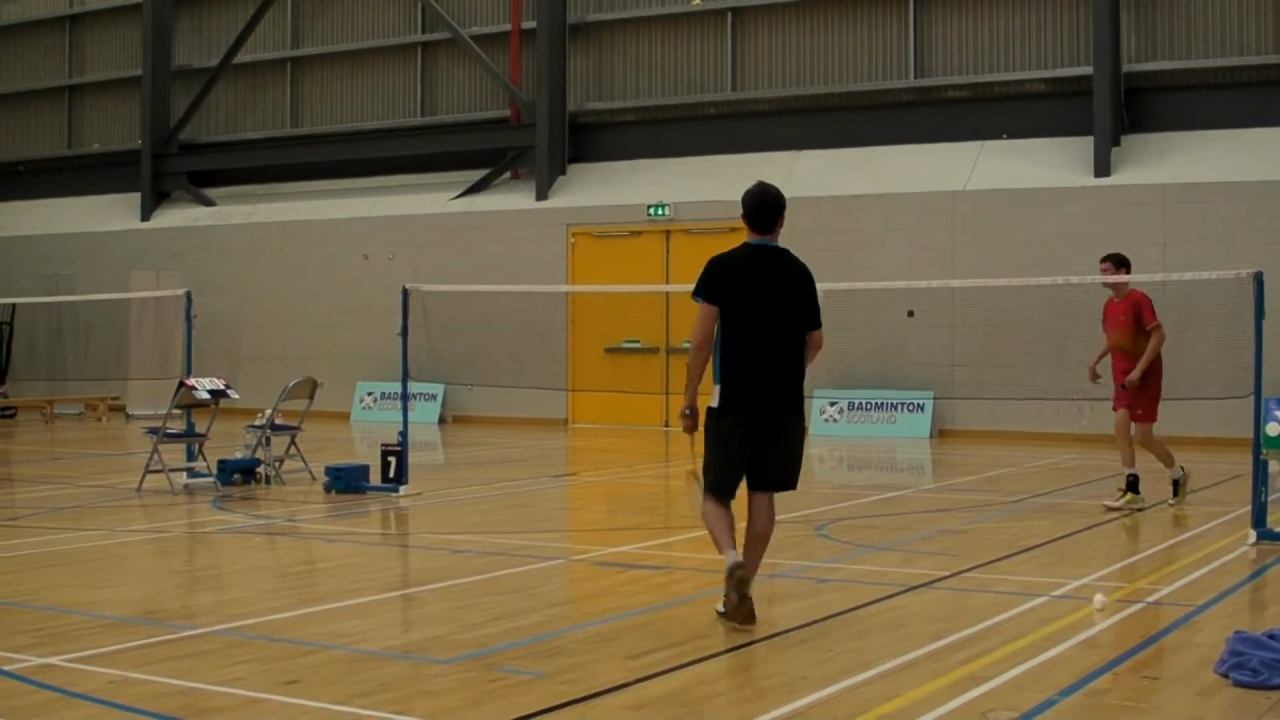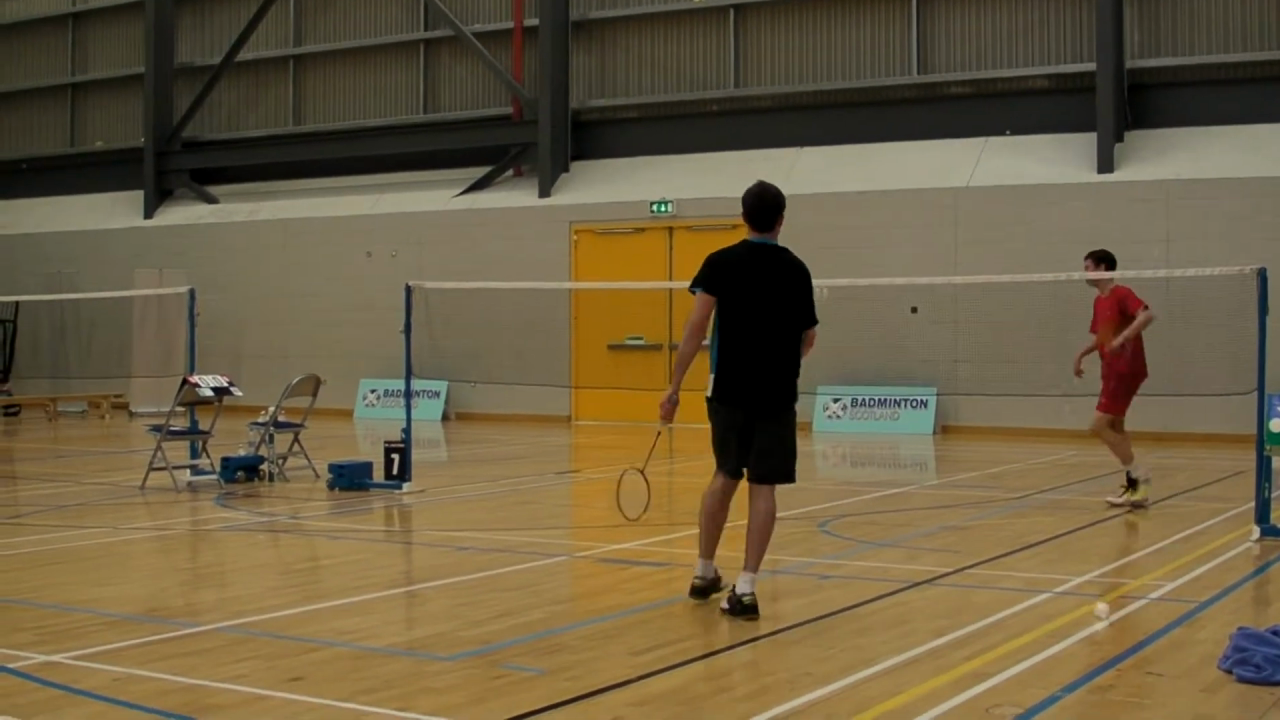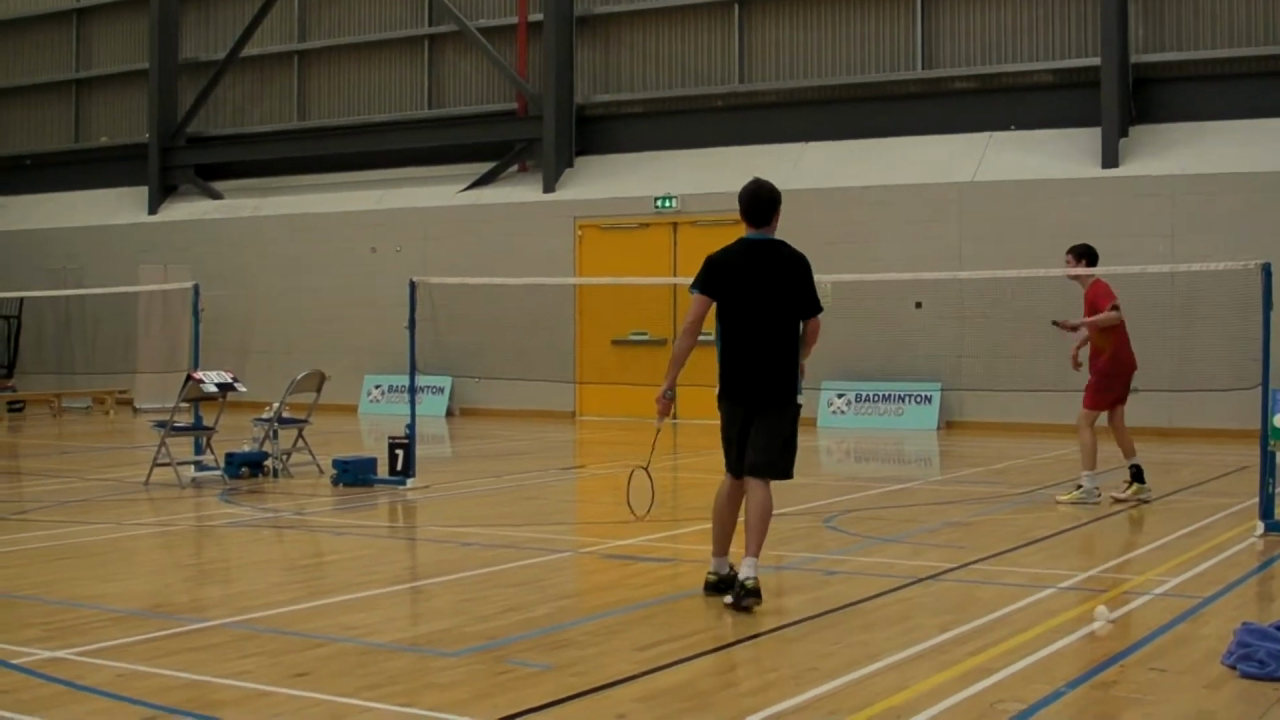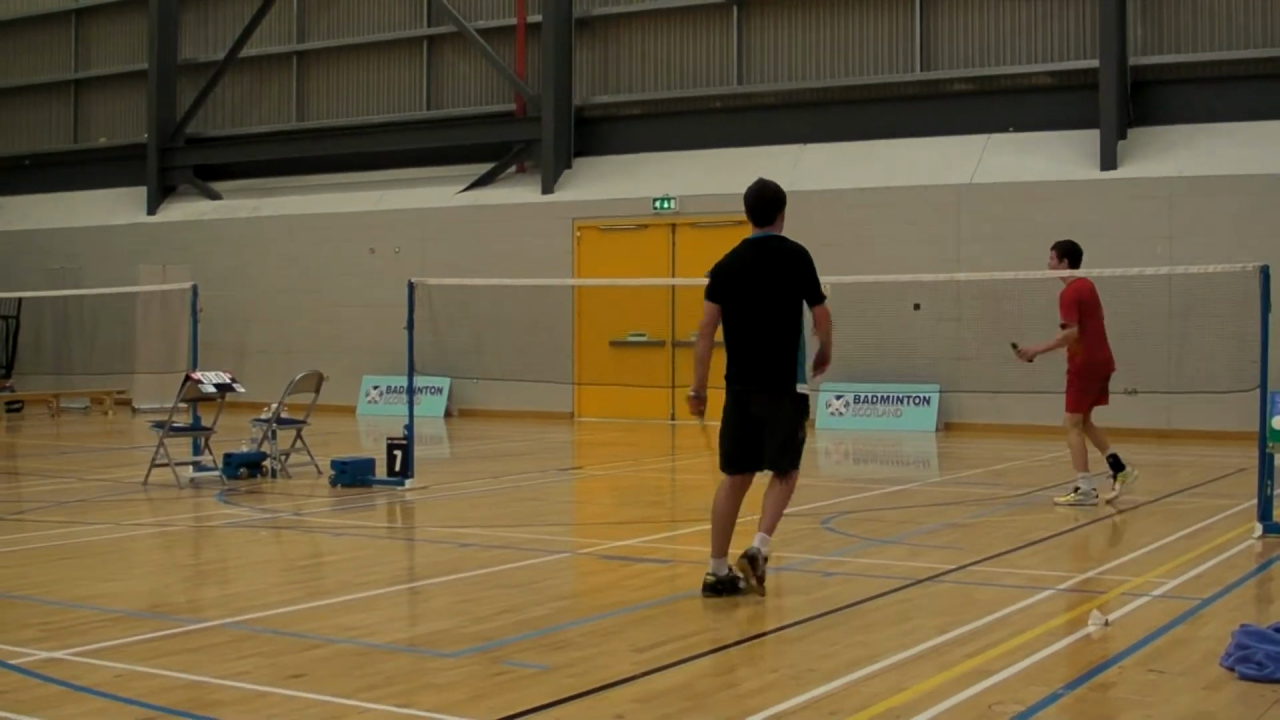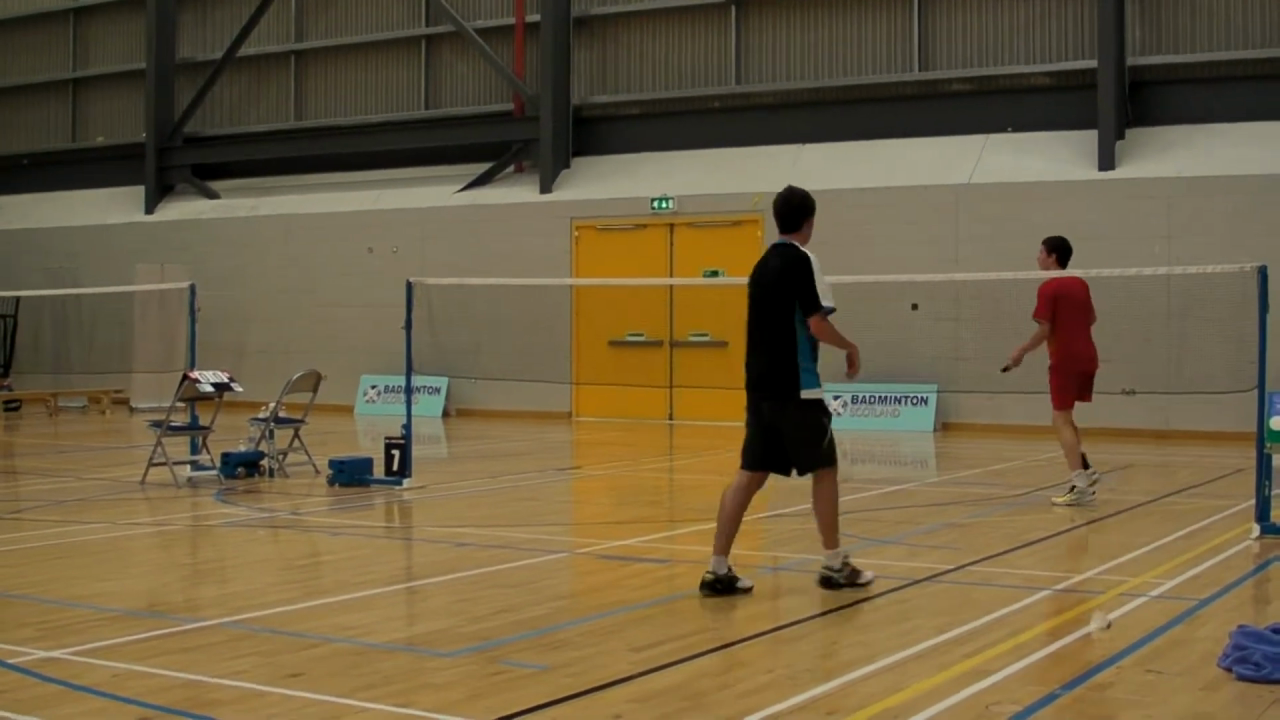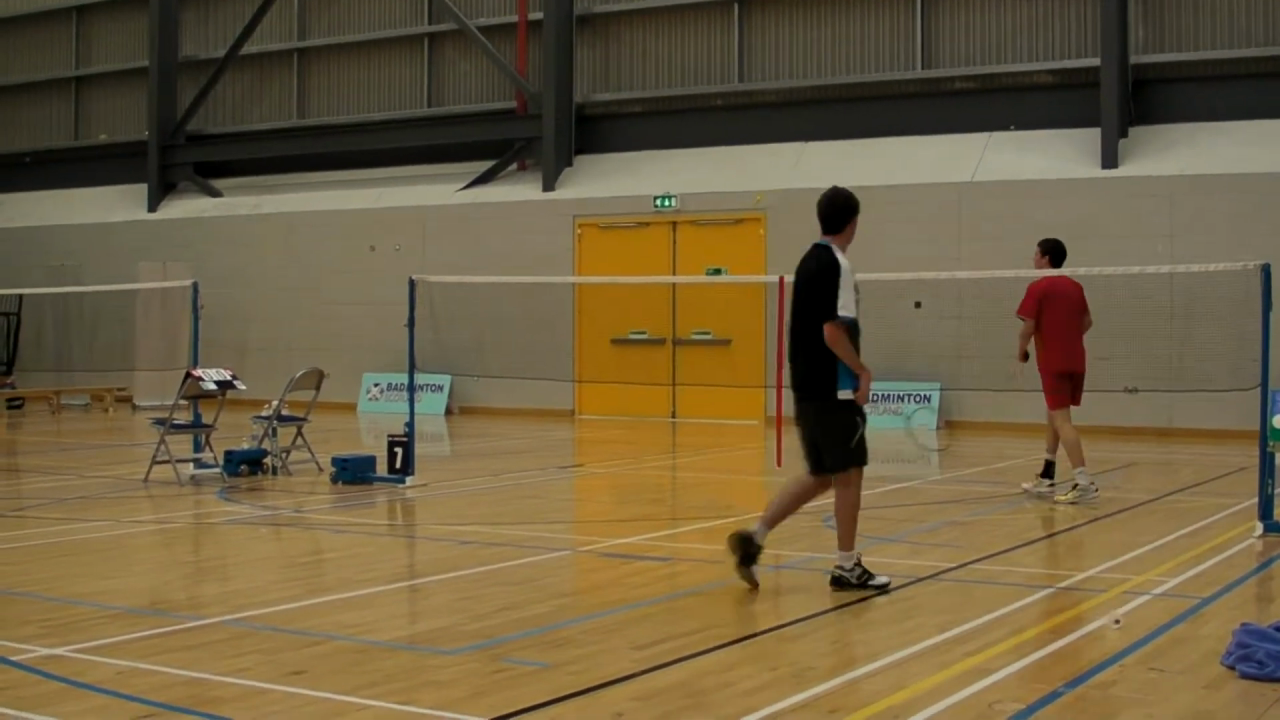
dt=0.2s
person 1, frame 1
left shoulder: (722, 267)
right shoulder: (799, 272)
left elbow: (702, 339)
right elbow: (815, 342)
left wrist: (689, 399)
left hip: (732, 401)
right hip: (784, 403)
left knee: (715, 498)
right knee: (763, 495)
left ankle: (734, 564)
right ankle: (743, 591)
person 1, frame 2
left shoulder: (721, 262)
right shoulder: (796, 270)
left elbow: (696, 327)
right elbow: (808, 339)
left wrist: (673, 387)
left hip: (728, 392)
right hip: (777, 396)
left knee: (725, 477)
right knee: (763, 489)
left ankle: (704, 571)
right ankle: (745, 588)
person 1, frame 3
left shoulder: (719, 261)
right shoulder: (795, 262)
left elbow: (691, 326)
right elbow: (812, 329)
left wrist: (670, 383)
left hip: (734, 388)
right hip: (779, 391)
left knee: (735, 476)
right knee: (760, 482)
left ankle: (720, 570)
right ankle: (748, 575)
person 1, frame 4
left shoulder: (726, 264)
right shoulder: (793, 254)
left elbow: (705, 330)
right elbow: (821, 316)
left wrist: (697, 385)
right wrist: (826, 346)
left hip: (740, 385)
right hip: (782, 384)
left knee: (735, 476)
right knee: (784, 471)
left ankle: (718, 570)
right ankle: (758, 548)
person 1, frame 5
left shoulder: (763, 265)
right shoulder: (801, 261)
right elbow: (817, 326)
right wrist: (850, 349)
left hip: (761, 386)
right hip: (795, 388)
left knee: (751, 474)
right knee: (824, 470)
left ankle: (718, 569)
right ankle: (834, 565)
person 1, frame 6
left shoulder: (810, 261)
right shoulder: (835, 265)
right elbow: (833, 332)
right wrist: (862, 371)
left hip: (809, 384)
right hip: (833, 387)
left knee: (821, 474)
right knee: (848, 473)
left ankle: (752, 537)
right ankle: (846, 564)
person 2, frame 1
left shoulder: (1138, 300)
right shoulder: (1109, 305)
left elbow: (1157, 335)
left wrist: (1140, 369)
right wrist: (1096, 361)
left hip: (1144, 376)
right hip: (1122, 376)
left knee: (1143, 435)
right knee: (1120, 429)
left ankle: (1178, 475)
right ankle: (1132, 490)
person 2, frame 2
left shoulder: (1122, 294)
right shoulder: (1098, 301)
left elbow: (1148, 315)
left wrist: (1122, 338)
right wrist: (1081, 355)
left hip: (1126, 370)
right hip: (1114, 371)
left knee: (1099, 425)
right knee: (1115, 427)
left ankle: (1138, 476)
right ankle: (1133, 487)
person 2, frame 3
left shoulder: (1097, 290)
right shoulder: (1093, 291)
left elbow: (1115, 317)
left wrist: (1081, 322)
right wrist: (1078, 347)
left hip: (1110, 365)
right hip: (1119, 364)
left knee: (1085, 422)
right knee: (1117, 424)
left ankle: (1088, 487)
right ankle: (1137, 483)
person 2, frame 4
left shoulder: (1070, 292)
right shoulder: (1086, 286)
left elbow: (1071, 334)
left wrist: (1037, 350)
left hip: (1084, 365)
right hip: (1101, 363)
left knee: (1072, 425)
right knee: (1084, 422)
left ankle: (1085, 488)
right ankle: (1119, 469)
person 2, frame 5
left shoulder: (1049, 288)
right shoulder: (1080, 284)
left elbow: (1043, 330)
right elbow: (1092, 318)
left wrist: (1019, 353)
left hip: (1065, 362)
right hip: (1088, 360)
left knee: (1062, 421)
right knee: (1064, 419)
left ankle: (1081, 486)
right ankle: (1085, 470)
person 2, frame 6
left shoulder: (1037, 288)
right shoulder: (1075, 287)
left elbow: (1028, 327)
right elbow: (1087, 322)
left wrist: (1022, 349)
left hip: (1053, 363)
right hip: (1076, 362)
left knee: (1062, 421)
right knee: (1054, 417)
left ankle: (1084, 483)
right ankle: (1047, 476)
